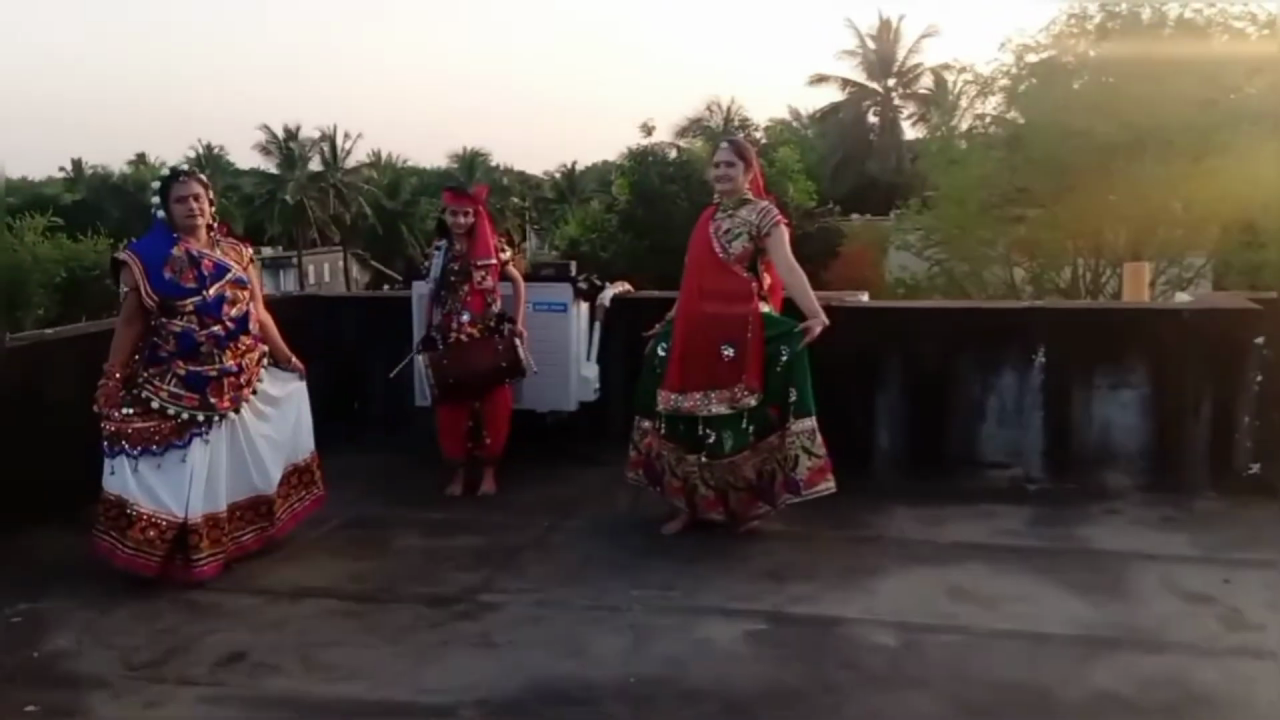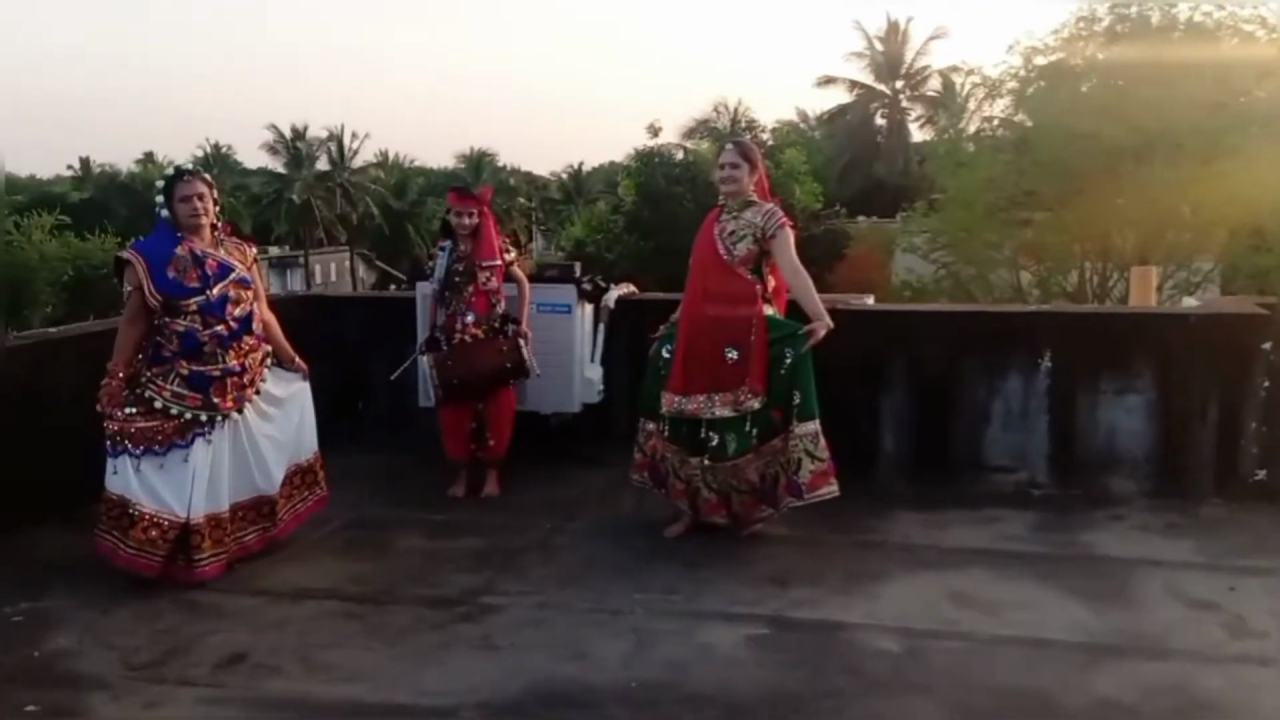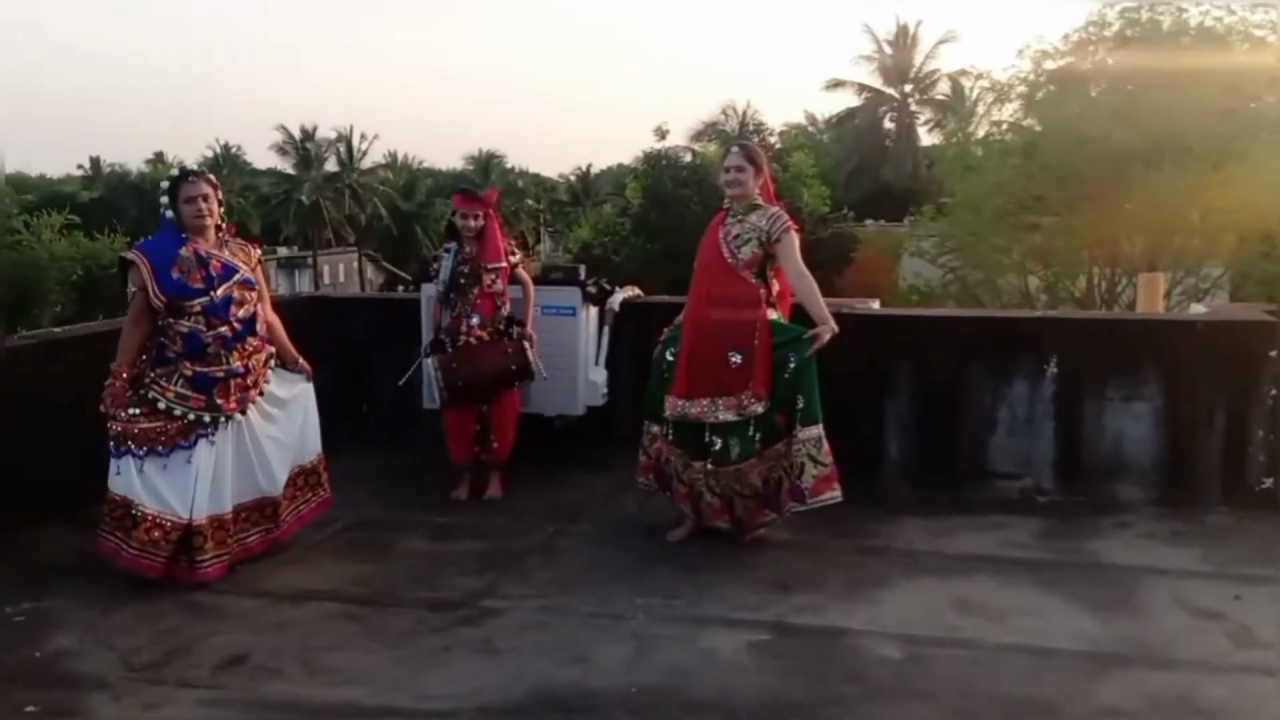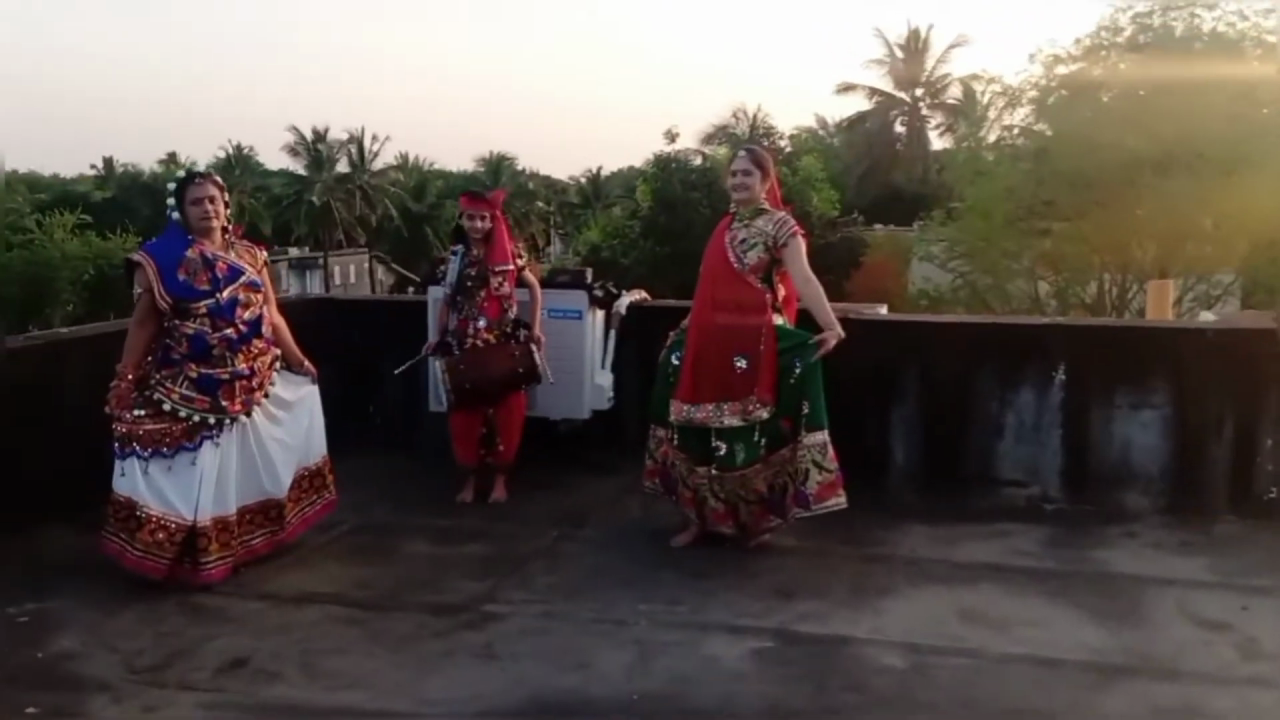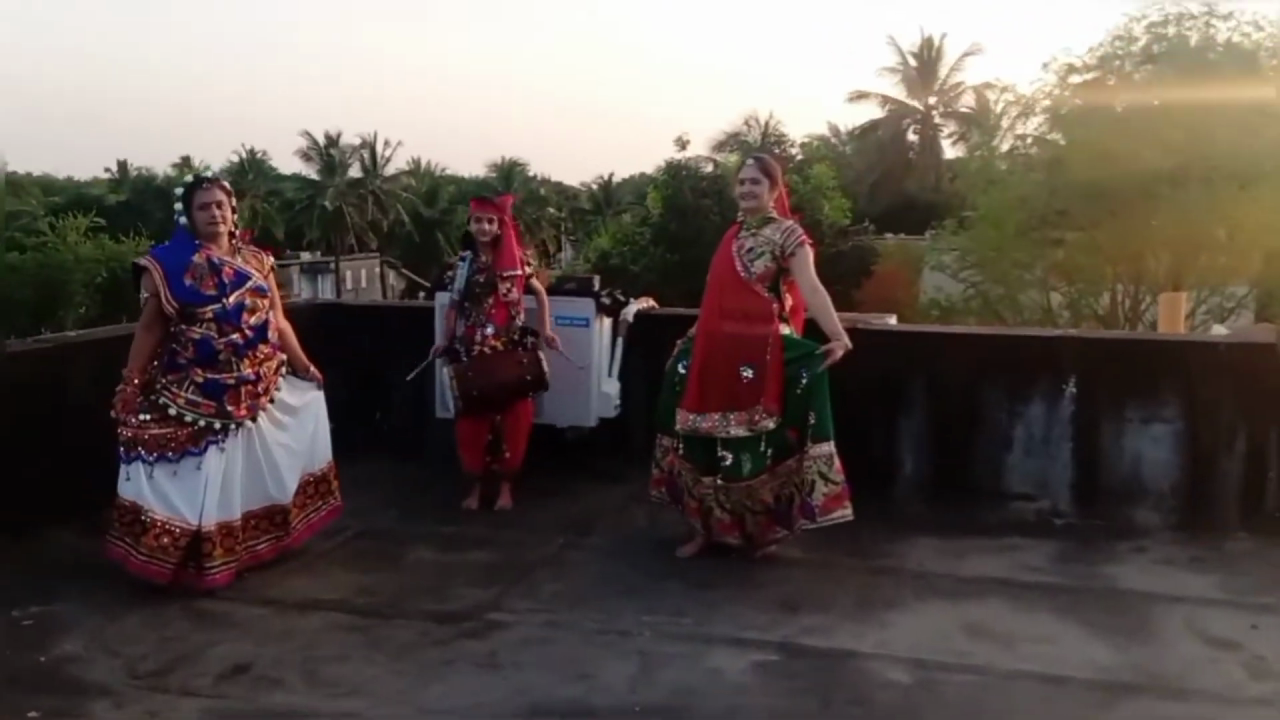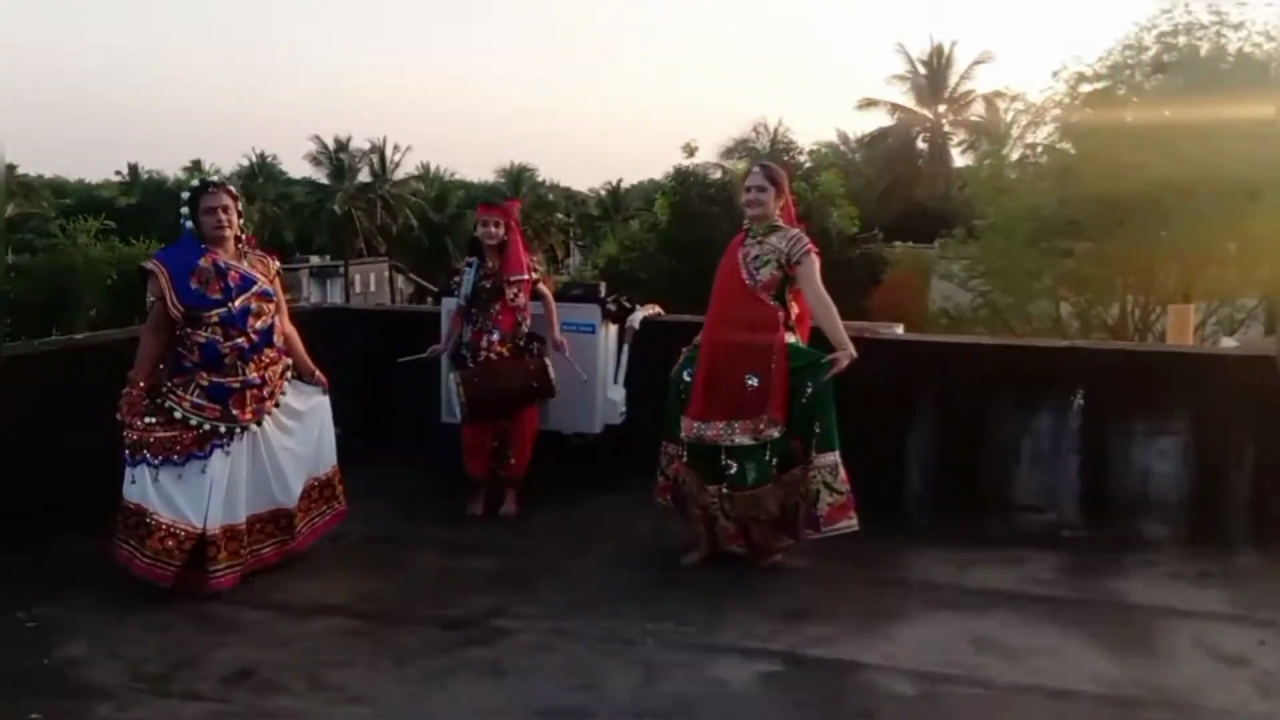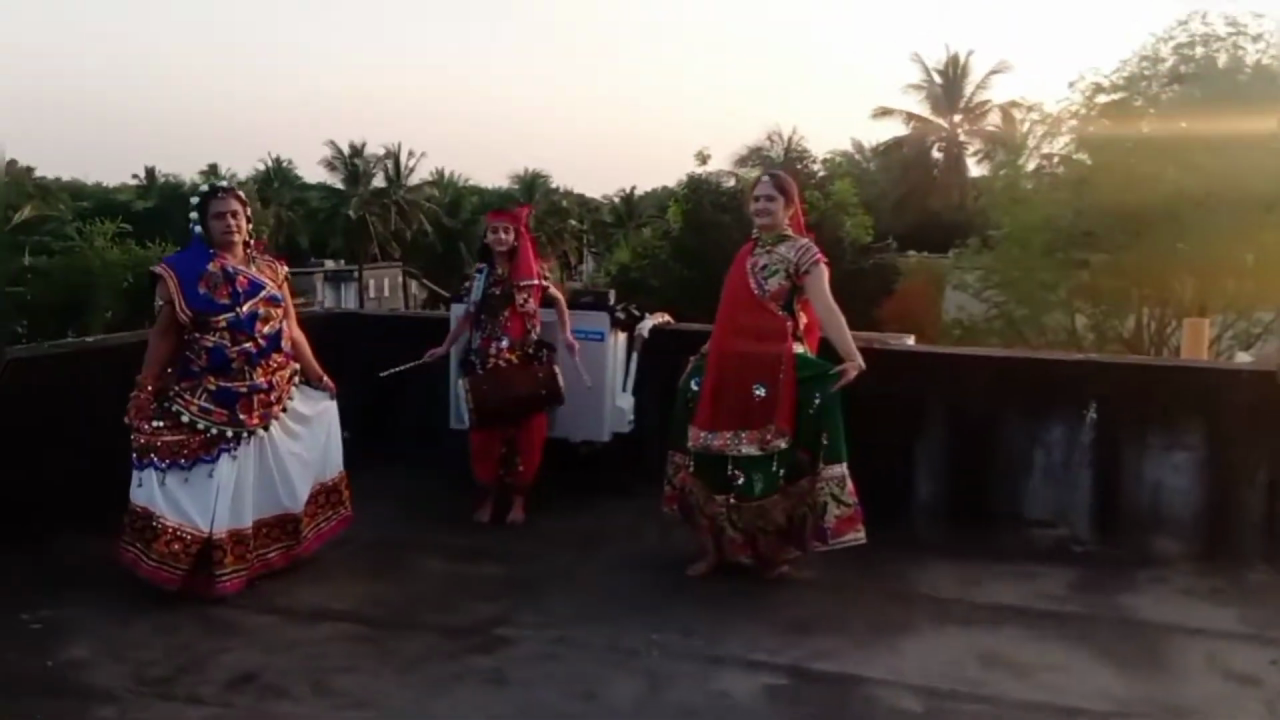
dt=0.1s
person 1, frame 1
left shoulder: (236, 253)
right shoulder: (148, 258)
left elbow: (257, 312)
right elbow: (130, 321)
left wrist: (285, 358)
right wrist: (112, 380)
left hip: (238, 381)
right hip: (178, 387)
left knee: (236, 465)
right knee: (186, 470)
left ankle: (237, 535)
right ankle: (190, 549)
person 1, frame 2
left shoulder: (240, 252)
right shoulder: (152, 257)
left elbow: (261, 313)
right elbow: (134, 320)
left wrist: (288, 358)
right wrist: (115, 380)
left hip: (241, 381)
right hip: (181, 387)
left knee: (239, 465)
right knee: (188, 470)
left ankle: (241, 534)
right ankle: (193, 550)
person 1, frame 3
left shoulder: (244, 253)
right shoulder: (156, 257)
left elbow: (265, 313)
right elbow: (138, 321)
left wrist: (292, 359)
right wrist: (119, 380)
left hip: (245, 382)
right hip: (184, 388)
left knee: (242, 467)
right knee: (191, 471)
left ankle: (241, 537)
right ankle: (194, 550)
person 1, frame 4
left shoulder: (250, 256)
right shoulder: (162, 259)
left elbow: (271, 316)
right elbow: (144, 322)
left wrist: (298, 362)
right wrist: (124, 382)
left hip: (250, 384)
right hip: (190, 389)
left knee: (248, 469)
right knee: (196, 472)
left ankle: (248, 538)
right ankle: (198, 553)
person 1, frame 5
left shoulder: (257, 261)
right shoulder: (169, 264)
left elbow: (277, 320)
right elbow: (150, 327)
left wrist: (304, 367)
right wrist: (130, 386)
left hip: (257, 389)
right hip: (196, 394)
left knee: (252, 472)
right knee: (200, 477)
left ankle: (253, 545)
right ankle: (203, 558)
person 1, frame 6
left shoulder: (263, 266)
right shoulder: (175, 268)
left elbow: (283, 326)
right elbow: (156, 331)
left wrist: (309, 372)
right wrist: (136, 389)
left hip: (262, 394)
right hip: (201, 398)
left knee: (258, 476)
right knee: (207, 480)
left ankle: (259, 549)
right ankle: (209, 562)
person 1, frame 7
left shoulder: (271, 270)
right shoulder: (184, 272)
left elbow: (291, 330)
right elbow: (164, 335)
left wrist: (317, 376)
right wrist: (144, 393)
left hip: (270, 398)
right hip: (207, 402)
left knee: (263, 482)
right knee: (212, 486)
left ankle: (264, 553)
right ankle: (215, 565)
person 2, frame 1
left shoulder: (763, 213)
right shoulder: (707, 217)
left elbow: (786, 266)
left wrist: (815, 313)
right wrist: (672, 319)
left hip: (742, 330)
right hip: (696, 330)
left knee: (741, 418)
right knee: (689, 418)
left ankle: (745, 503)
right ankle: (690, 503)
person 2, frame 2
left shoulder: (768, 215)
right shoulder: (712, 218)
left elbow: (791, 269)
left wrist: (820, 317)
right wrist: (677, 321)
left hip: (746, 332)
right hip: (700, 332)
left knee: (744, 421)
right knee: (693, 421)
left ankle: (748, 507)
right ankle: (695, 506)
person 2, frame 3
left shoulder: (773, 219)
right shoulder: (718, 221)
left elbow: (796, 272)
left wrist: (825, 321)
right wrist: (681, 325)
left hip: (750, 336)
right hip: (705, 336)
left knee: (748, 425)
right knee: (696, 426)
left ankle: (751, 512)
right ankle: (697, 510)
person 2, frame 4
left shoulder: (779, 224)
right shoulder: (724, 226)
left elbow: (802, 278)
left wrist: (831, 327)
right wrist: (687, 329)
left hip: (756, 342)
right hip: (710, 341)
left knee: (752, 431)
right knee: (701, 431)
left ankle: (755, 517)
right ankle: (702, 515)
person 2, frame 5
left shoulder: (787, 233)
right shoulder: (732, 234)
left elbow: (810, 288)
left wrist: (838, 337)
right wrist: (694, 338)
left hip: (762, 351)
right hip: (717, 350)
left knee: (759, 441)
right knee: (707, 439)
left ankle: (761, 529)
right ankle: (708, 525)
person 2, frame 6
left shoulder: (793, 242)
right shoulder: (738, 242)
left elbow: (815, 297)
left wrist: (844, 347)
right wrist: (700, 345)
left hip: (768, 360)
right hip: (722, 358)
left knee: (764, 450)
right knee: (712, 448)
left ankle: (766, 538)
right ankle: (713, 534)
person 2, frame 7
left shoulder: (802, 251)
right shoulder: (747, 251)
left elbow: (824, 307)
left wrist: (852, 358)
right wrist: (707, 355)
left hip: (776, 370)
right hip: (730, 368)
left knee: (772, 462)
right knee: (719, 459)
left ankle: (774, 549)
right ankle: (719, 545)
person 3, frame 1
left shoulder: (492, 247)
right shoulder: (439, 250)
left elbow: (517, 281)
right elbow: (432, 295)
left wrist: (517, 322)
right wrist: (427, 335)
left hip: (487, 337)
right hip: (449, 339)
left knee: (491, 404)
right knee: (452, 405)
left ankle: (489, 471)
right ankle: (458, 472)
person 3, frame 2
left shoulder: (496, 247)
right shoulder: (442, 251)
left elbow: (522, 282)
right elbow: (436, 296)
left wrist: (522, 323)
right wrist: (431, 335)
right hip: (452, 340)
left knee: (494, 405)
right knee: (455, 406)
left ankle: (492, 473)
right ankle: (460, 473)
person 3, frame 3
left shoulder: (501, 250)
right shoulder: (448, 253)
left elbow: (526, 283)
right elbow: (441, 298)
left wrist: (527, 325)
right wrist: (435, 337)
left hip: (496, 340)
right hip: (458, 342)
left knee: (498, 408)
right knee: (460, 408)
left ankle: (495, 476)
right ankle: (464, 476)
person 3, frame 4
left shoulder: (507, 252)
right shoulder: (455, 256)
left elbow: (533, 286)
right elbow: (447, 301)
left wrist: (535, 328)
right wrist: (439, 338)
left hip: (502, 343)
right hip: (464, 344)
left knee: (504, 411)
right knee: (466, 411)
left ankle: (500, 479)
right ankle: (469, 478)
person 3, frame 5
left shoulder: (515, 258)
right shoulder: (462, 262)
left elbow: (539, 292)
right elbow: (455, 306)
left wrist: (546, 329)
right wrist: (445, 342)
left hip: (509, 349)
right hip: (471, 351)
left knee: (511, 416)
right knee: (472, 417)
left ankle: (505, 486)
right ankle: (475, 485)
person 3, frame 6
left shoulder: (522, 264)
right shoulder: (469, 267)
left elbow: (546, 296)
right elbow: (461, 311)
left wrist: (554, 333)
right wrist: (447, 344)
left hip: (516, 355)
right hip: (477, 356)
left knee: (516, 422)
right knee: (477, 423)
left ankle: (511, 492)
right ankle: (480, 491)
person 3, frame 7
left shoulder: (532, 271)
right shoulder: (480, 274)
left elbow: (557, 299)
right elbow: (470, 316)
left wrist: (566, 335)
right wrist: (445, 347)
left hip: (525, 363)
right hip: (486, 362)
left knee: (524, 430)
right knee: (486, 429)
left ankle: (518, 500)
right ankle: (488, 498)
